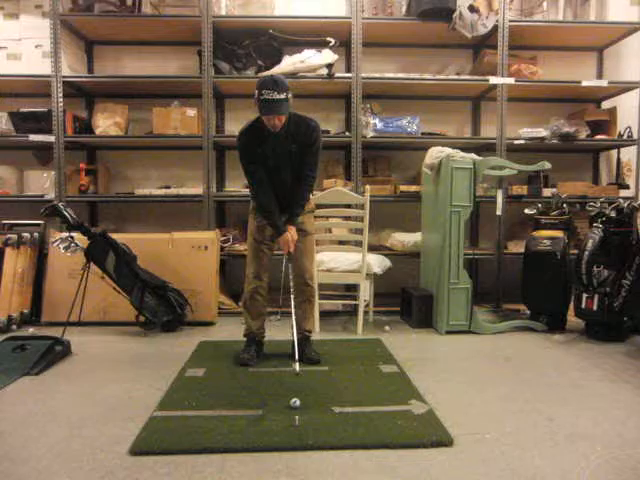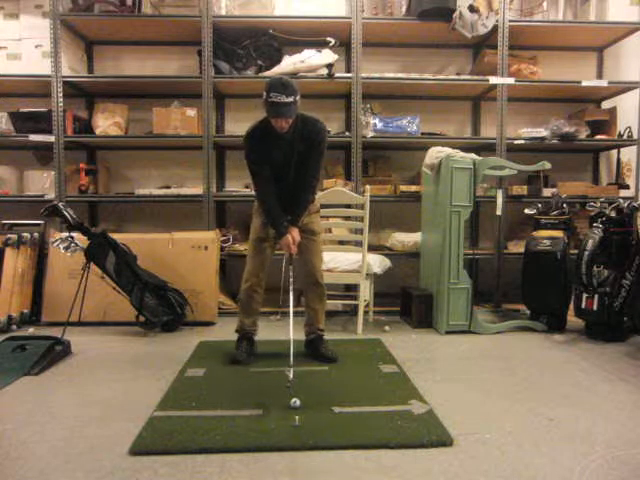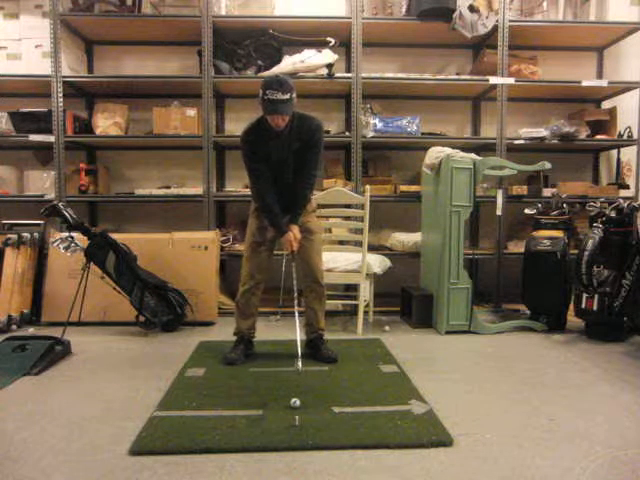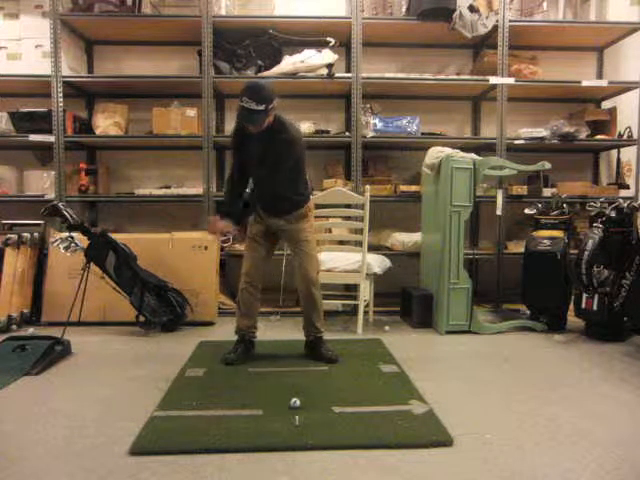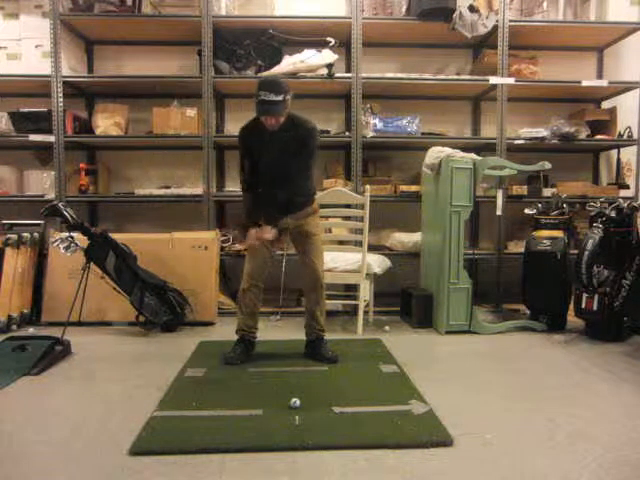
dt=1s
person 1, frame 1
left shoulder: (308, 129)
right shoulder: (248, 136)
left elbow: (307, 179)
right elbow: (258, 186)
left wrist: (292, 222)
right wrist: (278, 228)
left hip: (299, 209)
right hip: (263, 210)
left knee: (304, 276)
right knee: (256, 276)
left ankle: (302, 339)
right ankle: (254, 339)
person 1, frame 2
left shoulder: (315, 130)
right shoulder: (255, 136)
left elbow: (309, 180)
right elbow: (263, 187)
left wrist: (295, 224)
right wrist: (281, 229)
left hip: (305, 209)
right hip: (268, 209)
left knee: (314, 274)
right knee: (254, 272)
left ankle: (315, 338)
right ankle: (246, 336)
person 1, frame 3
left shoulder: (311, 128)
right shoulder: (252, 135)
left elbow: (307, 178)
right elbow: (261, 186)
left wrist: (294, 222)
right wrist: (280, 227)
left hip: (302, 208)
right hip: (265, 210)
left knee: (314, 274)
right knee: (251, 275)
left ankle: (315, 338)
right ankle: (244, 338)
person 1, frame 4
left shoulder: (288, 137)
right shoulder: (241, 132)
left elbow: (268, 186)
right elbow: (238, 177)
left wrist: (234, 219)
right wrist: (225, 213)
left hip: (295, 213)
right hip: (262, 213)
left knee: (308, 277)
right knee: (250, 275)
left ankle: (315, 340)
right ankle: (246, 339)
person 1, frame 5
left shoulder: (305, 131)
right shoulder: (248, 133)
left elbow: (295, 182)
right elbow: (250, 181)
left wrist: (272, 222)
right wrist: (256, 223)
left hip: (301, 211)
right hip: (262, 213)
left knee: (314, 276)
right knee: (252, 276)
left ankle: (315, 339)
right ankle: (246, 338)
